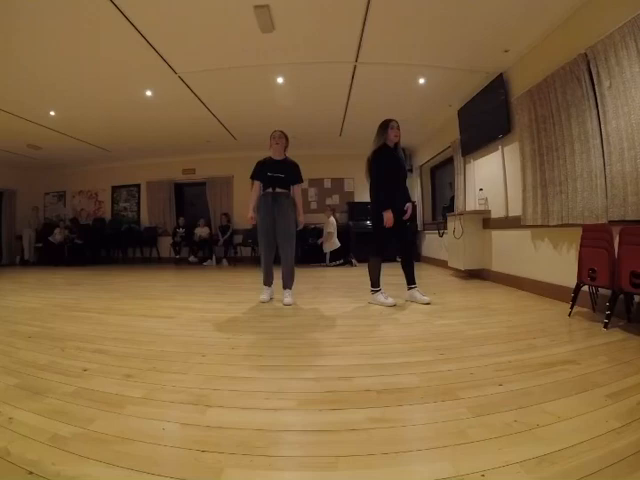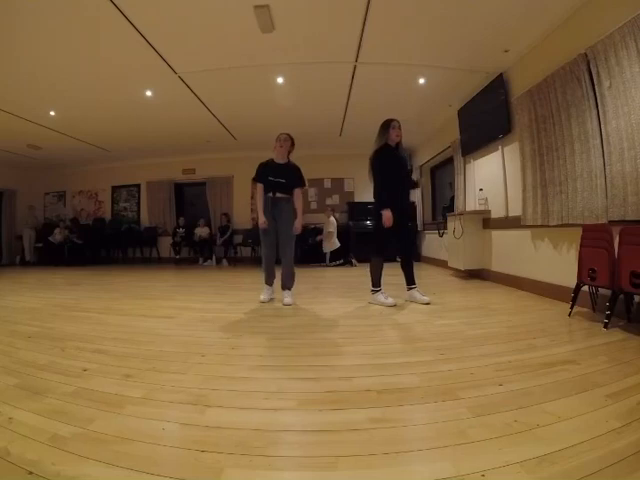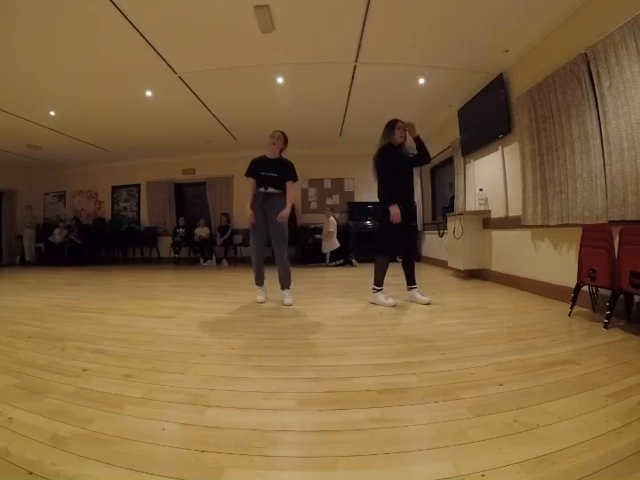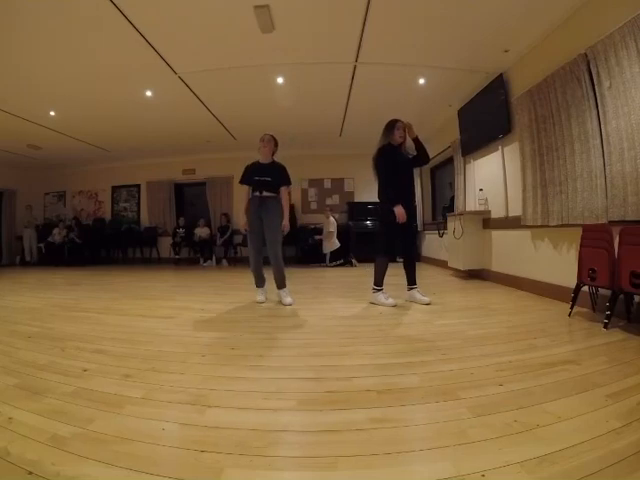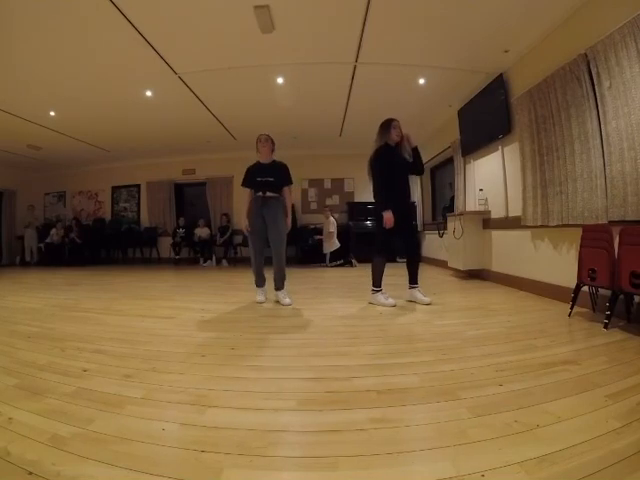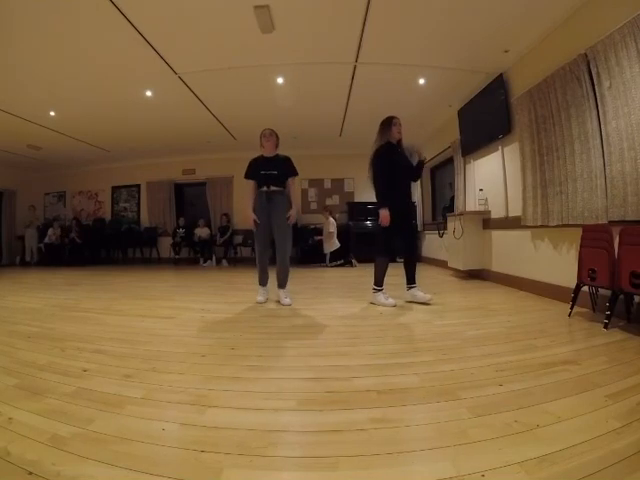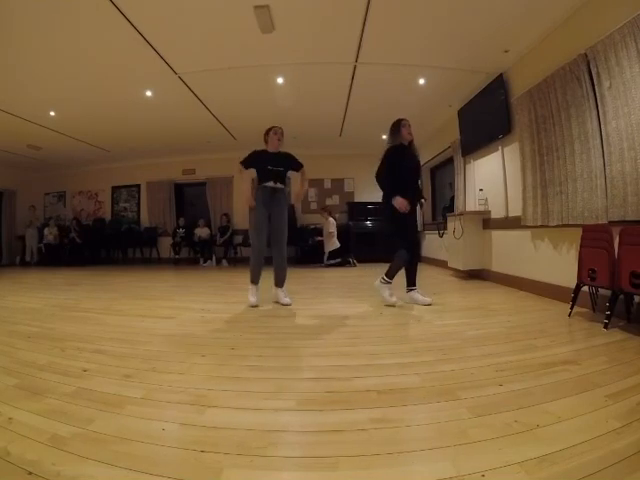
dt=0.3s
person 1, frame 1
left shoulder: (397, 156)
right shoulder: (378, 155)
right elbow: (376, 185)
left wrist: (408, 202)
right wrist: (385, 209)
left hip: (399, 210)
right hip: (382, 210)
left knee: (408, 247)
right knee: (379, 248)
left ankle: (412, 289)
right ankle: (375, 292)
person 1, frame 2
left shoulder: (400, 155)
right shoulder: (380, 154)
left elbow: (405, 182)
right elbow: (379, 185)
left wrist: (416, 183)
right wrist: (384, 208)
left hip: (402, 209)
right hip: (386, 208)
left knee: (408, 247)
right knee: (380, 248)
left ankle: (411, 289)
right ankle: (375, 292)
person 1, frame 3
left shoulder: (403, 155)
right shoulder: (384, 153)
left elbow: (425, 159)
right elbow: (384, 181)
left wrist: (416, 136)
right wrist: (392, 204)
left hip: (407, 206)
right hip: (391, 207)
left knee: (409, 247)
right knee: (385, 247)
left ankle: (412, 289)
right ankle: (377, 291)
person 1, frame 4
left shoulder: (403, 156)
right shoulder: (384, 152)
left elbow: (424, 159)
right elbow: (385, 182)
left wrist: (414, 137)
right wrist: (395, 205)
left hip: (408, 206)
right hip: (391, 207)
left knee: (410, 248)
right knee: (386, 247)
left ankle: (412, 289)
right ankle: (377, 291)
person 1, frame 5
left shoulder: (400, 155)
right shoulder: (380, 154)
left elbow: (419, 170)
right elbow: (379, 185)
left wrist: (413, 146)
right wrist: (385, 209)
left hip: (404, 207)
right hip: (388, 209)
left knee: (413, 246)
right knee: (383, 248)
left ankle: (413, 289)
right ankle: (376, 292)
person 1, frame 6
left shoulder: (401, 153)
right shoulder: (382, 152)
left elbow: (414, 176)
right elbow: (379, 181)
left wrist: (421, 163)
right wrist: (383, 207)
left hip: (405, 206)
right hip: (390, 207)
left knee: (411, 246)
right knee: (386, 247)
left ankle: (412, 289)
right ankle: (377, 291)
person 1, frame 7
left shoulder: (411, 154)
right shoulder: (394, 151)
right elbow: (381, 176)
left wrist: (419, 197)
right wrist: (393, 197)
left hip: (409, 207)
right hip: (396, 207)
left knee: (413, 247)
right knee: (407, 245)
left ankle: (411, 290)
right ankle: (385, 281)
person 2, frame 1
left shoulder: (292, 165)
right shoulder: (262, 164)
left elbow: (297, 191)
right elbow: (256, 188)
left wrist: (300, 213)
right wrist: (251, 209)
left hip: (285, 204)
right hip: (266, 203)
left knee: (287, 248)
right knee: (266, 247)
left ankle: (287, 289)
right ankle: (267, 287)
person 2, frame 2
left shoulder: (294, 169)
right shoulder: (264, 166)
left elbow: (297, 195)
right elbow: (259, 192)
left wrist: (299, 218)
right wrist: (260, 214)
left hip: (286, 208)
right hip: (268, 207)
left knee: (287, 250)
right knee: (268, 249)
left ankle: (287, 290)
right ankle: (268, 287)
person 2, frame 3
left shoulder: (287, 165)
right shoulder: (256, 162)
left elbow: (290, 189)
right elbow: (251, 186)
left wrist: (287, 208)
right wrist: (248, 207)
left hip: (277, 203)
right hip: (259, 203)
left knee: (280, 247)
right knee: (257, 247)
left ankle: (286, 289)
right ankle: (260, 287)
person 2, frame 4
left shoulder: (279, 168)
right shoulder: (250, 168)
left elbow: (284, 194)
right elbow: (246, 193)
left wrist: (286, 217)
right wrist: (244, 215)
left hip: (273, 207)
right hip: (254, 208)
left knee: (274, 250)
right knee: (255, 251)
left ankle: (282, 289)
right ankle: (260, 288)
person 2, frame 5
left shoulder: (281, 167)
right shoulder: (252, 169)
left elbow: (287, 193)
right elbow: (248, 194)
left wrist: (289, 216)
right wrist: (245, 217)
left hip: (276, 207)
right hip: (257, 208)
left knee: (278, 249)
right knee: (257, 250)
left ankle: (280, 290)
right ankle: (260, 288)
person 2, frame 6
left shoulder: (285, 161)
right shoulder: (255, 163)
left elbow: (291, 185)
right elbow: (252, 188)
left wrist: (294, 207)
right wrist: (250, 210)
left hip: (281, 202)
right hip: (261, 203)
left knee: (283, 246)
right knee: (262, 247)
left ankle: (282, 289)
right ankle: (263, 288)
person 2, frame 7
left shoulder: (287, 157)
right shoulder: (258, 155)
left elbow: (302, 171)
right elbow: (241, 170)
left wrist: (302, 189)
right wrist: (247, 189)
left hip: (280, 200)
right hip: (261, 199)
left knee: (280, 247)
right knee: (258, 244)
left ankle: (279, 289)
right ankle: (254, 287)
